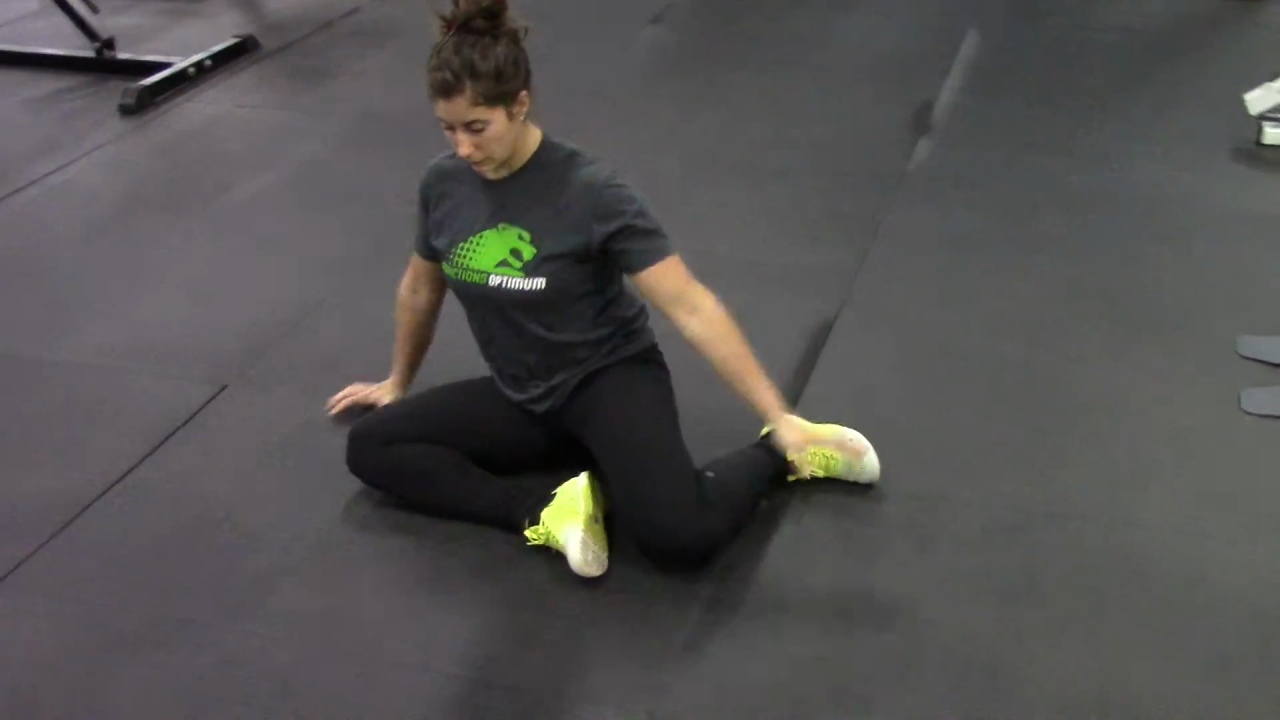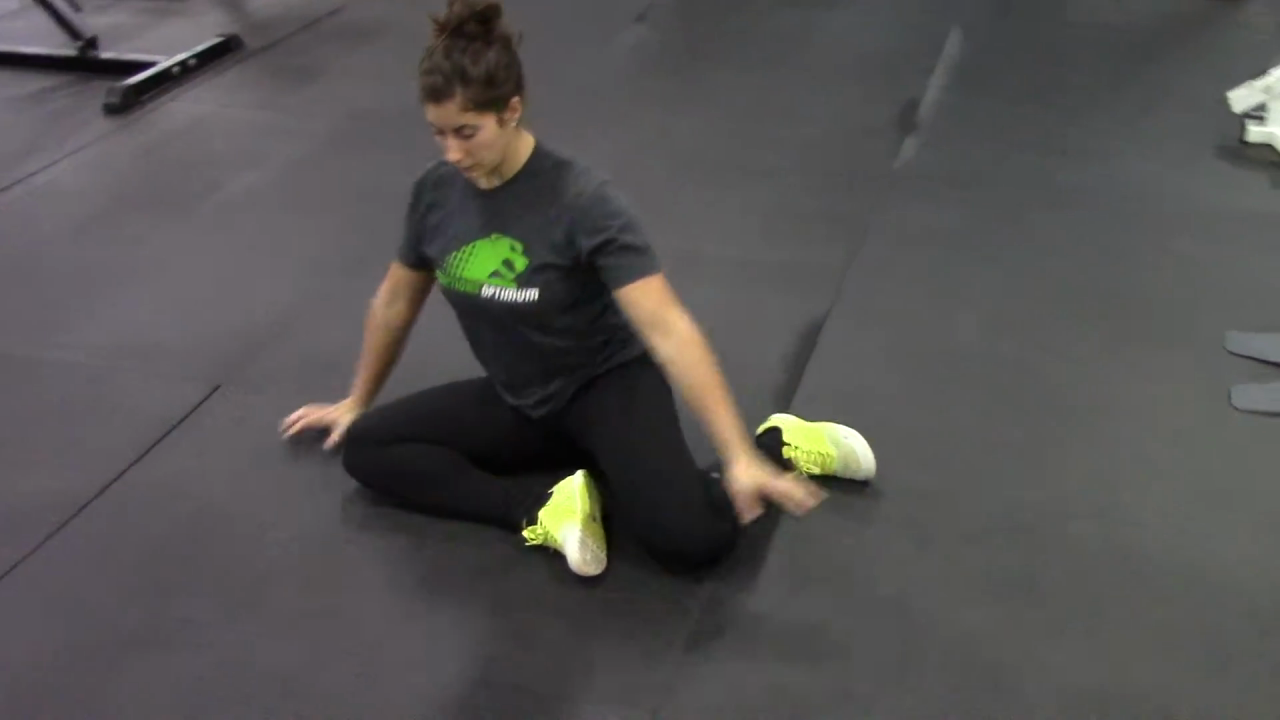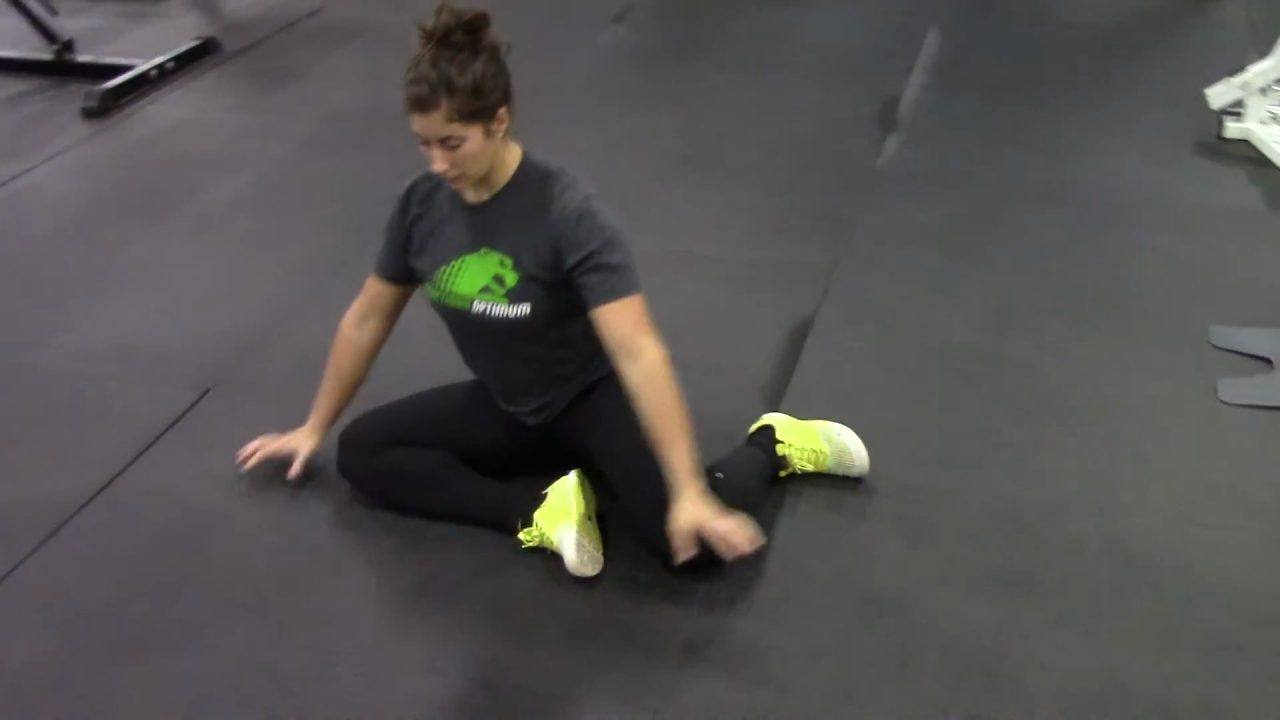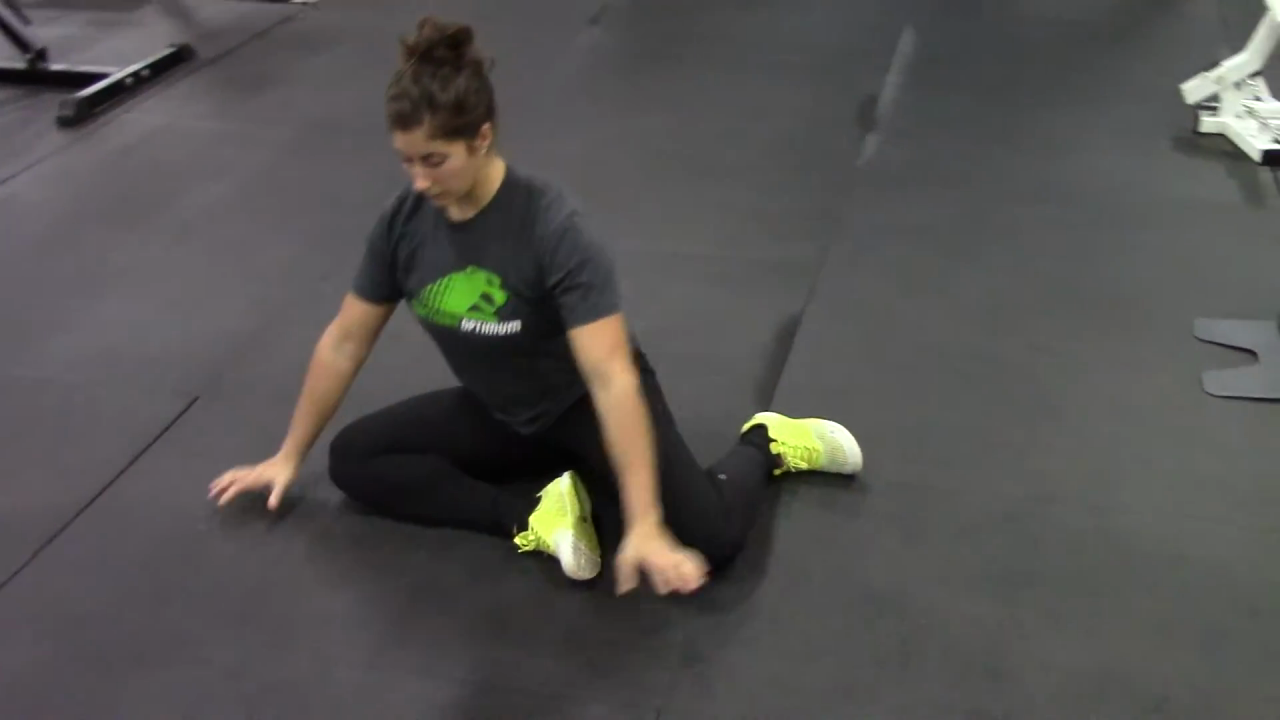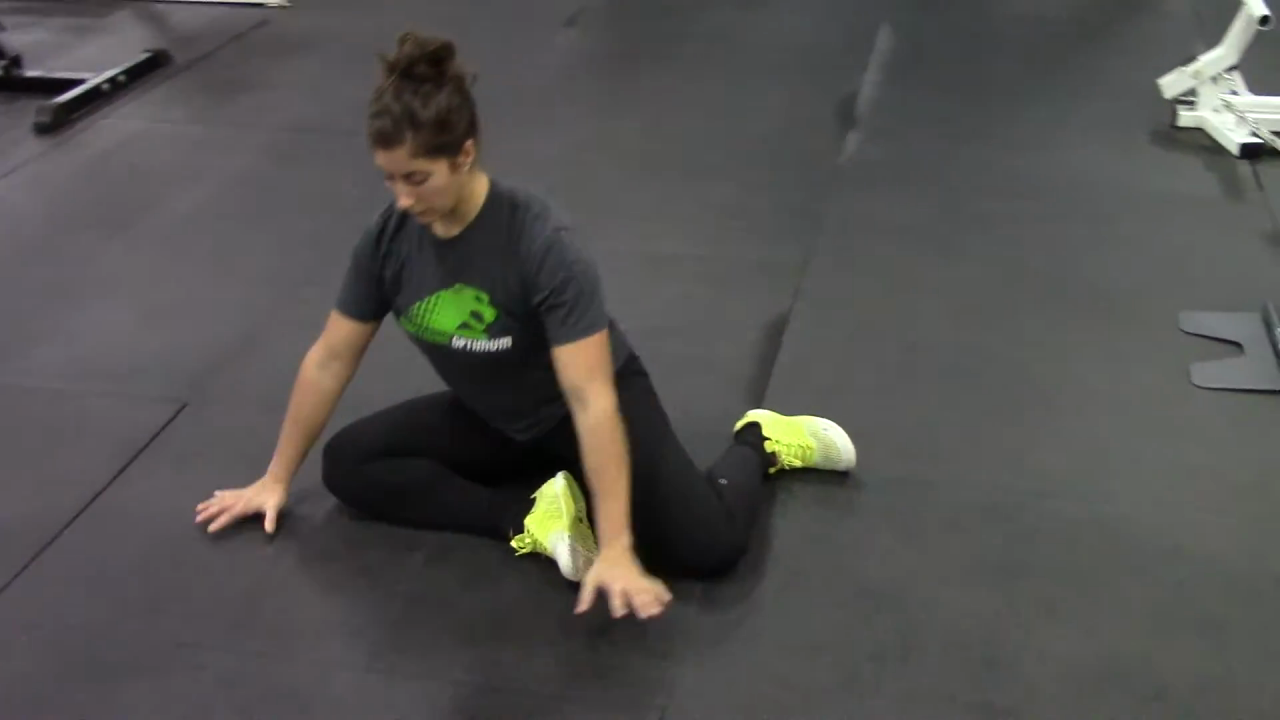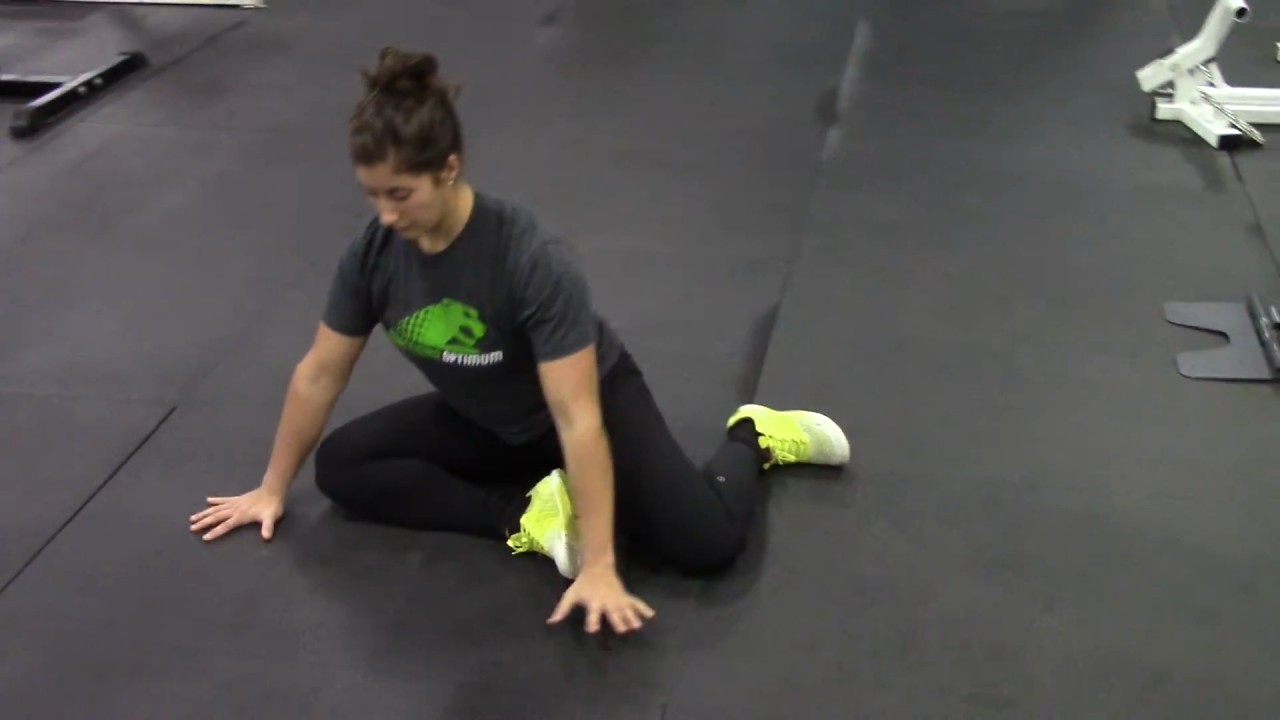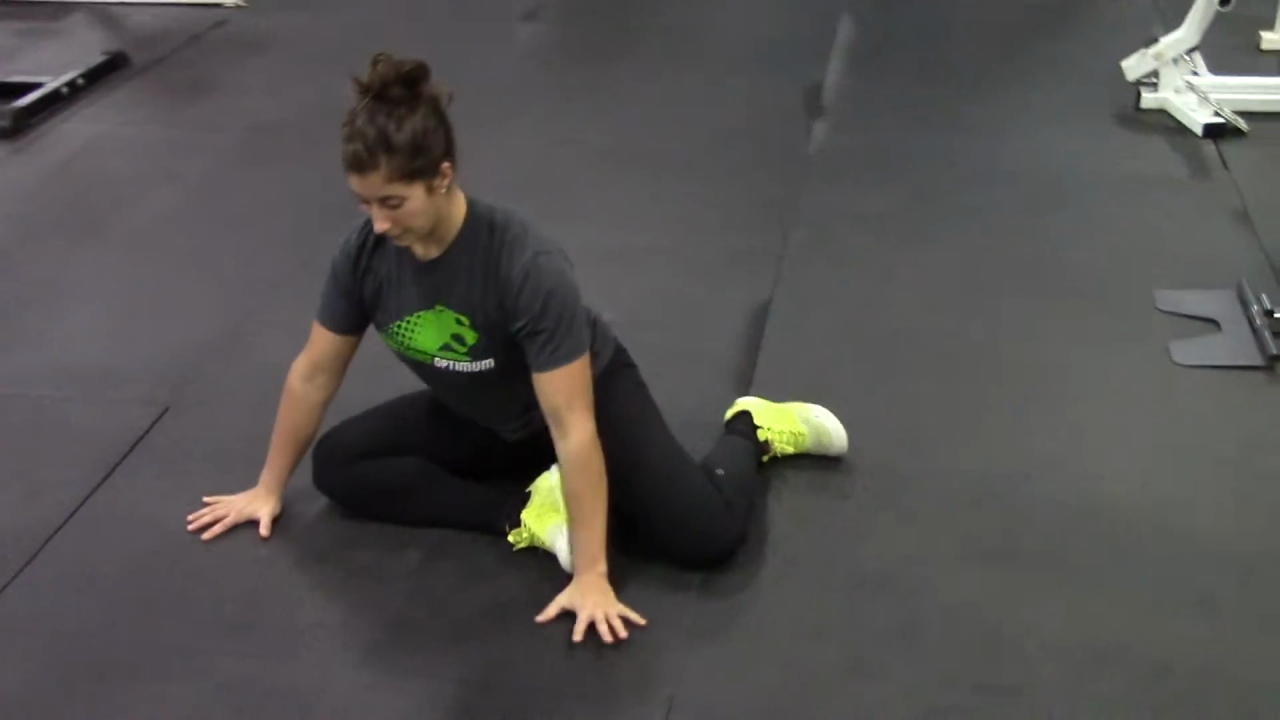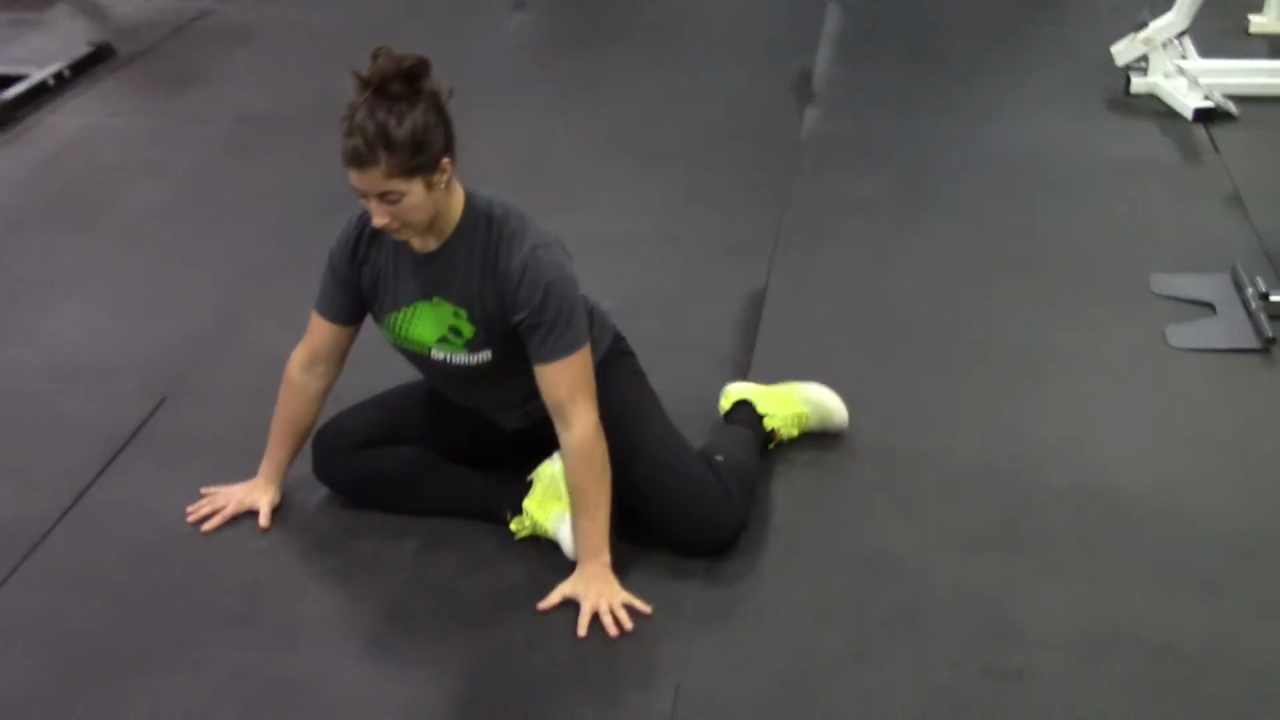
dt=0.1s
person 1, frame 1
left shoulder: (591, 193)
right shoulder: (443, 184)
left elbow: (691, 305)
right elbow: (420, 288)
left wrist: (775, 417)
right wrist: (397, 383)
left hip: (609, 379)
right hip: (521, 400)
left knee: (682, 536)
right knee: (372, 448)
left ankle: (785, 444)
right ankle: (545, 509)
person 1, frame 2
left shoulder: (581, 203)
right shoulder: (435, 191)
left elbow: (667, 328)
right elbow: (396, 300)
left wrist: (739, 457)
right wrist: (356, 401)
left hip: (605, 382)
right hip: (516, 402)
left knee: (688, 538)
right knee: (365, 449)
left ankle: (774, 446)
right ankle: (544, 507)
person 1, frame 3
left shoulder: (570, 215)
right shoulder: (420, 203)
left elbow: (639, 354)
right elbow: (367, 319)
left wrist: (690, 490)
right wrist: (314, 427)
left hip: (594, 393)
right hip: (509, 407)
left knee: (695, 543)
right knee: (361, 452)
left ankle: (770, 446)
right ankle: (538, 512)
person 1, frame 4
left shoulder: (555, 231)
right shoulder: (404, 221)
left elbow: (612, 379)
right elbow: (345, 342)
left wrist: (647, 524)
right wrist: (288, 456)
left hip: (583, 404)
right hip: (498, 415)
left knee: (706, 542)
right knee: (352, 459)
left ankle: (762, 446)
right ankle: (532, 515)
person 1, frame 5
left shoulder: (546, 247)
right shoulder: (388, 238)
left elbow: (592, 403)
right elbow: (329, 361)
left wrist: (617, 549)
right wrist: (276, 479)
left hip: (587, 400)
right hip: (493, 423)
left knee: (707, 545)
right knee: (346, 465)
left ankle: (759, 444)
right ankle: (528, 516)
person 1, frame 6
left shoulder: (533, 260)
right shoulder: (375, 251)
left elbow: (578, 421)
right elbow: (320, 375)
left wrist: (599, 569)
right wrist: (271, 489)
left hip: (591, 398)
right hip: (484, 424)
left knee: (704, 543)
right knee: (340, 467)
left ankle: (751, 439)
right ankle: (524, 513)
person 1, frame 7
left shoulder: (528, 267)
right shoulder: (365, 252)
left elbow: (572, 429)
right elbow: (313, 375)
left wrist: (590, 576)
right wrist: (269, 488)
left hip: (587, 392)
right hip: (478, 419)
left knee: (707, 536)
right knee: (336, 465)
left ankle: (751, 432)
right ankle: (526, 509)
person 1, frame 8
left shoulder: (526, 260)
right shoulder: (362, 243)
left elbow: (575, 421)
right elbow: (312, 365)
left wrist: (595, 566)
right wrist: (268, 478)
left hip: (587, 382)
right hip: (476, 408)
left knee: (707, 524)
right knee: (337, 455)
left ankle: (751, 419)
right ankle: (528, 495)
